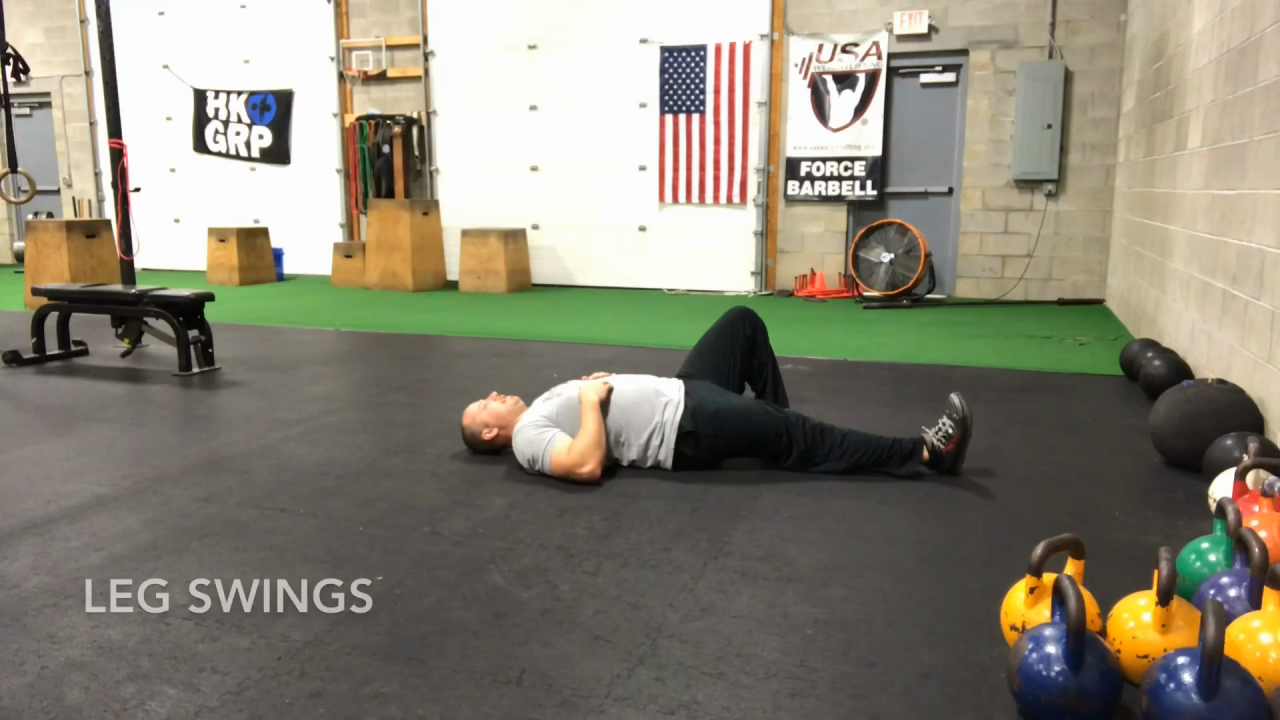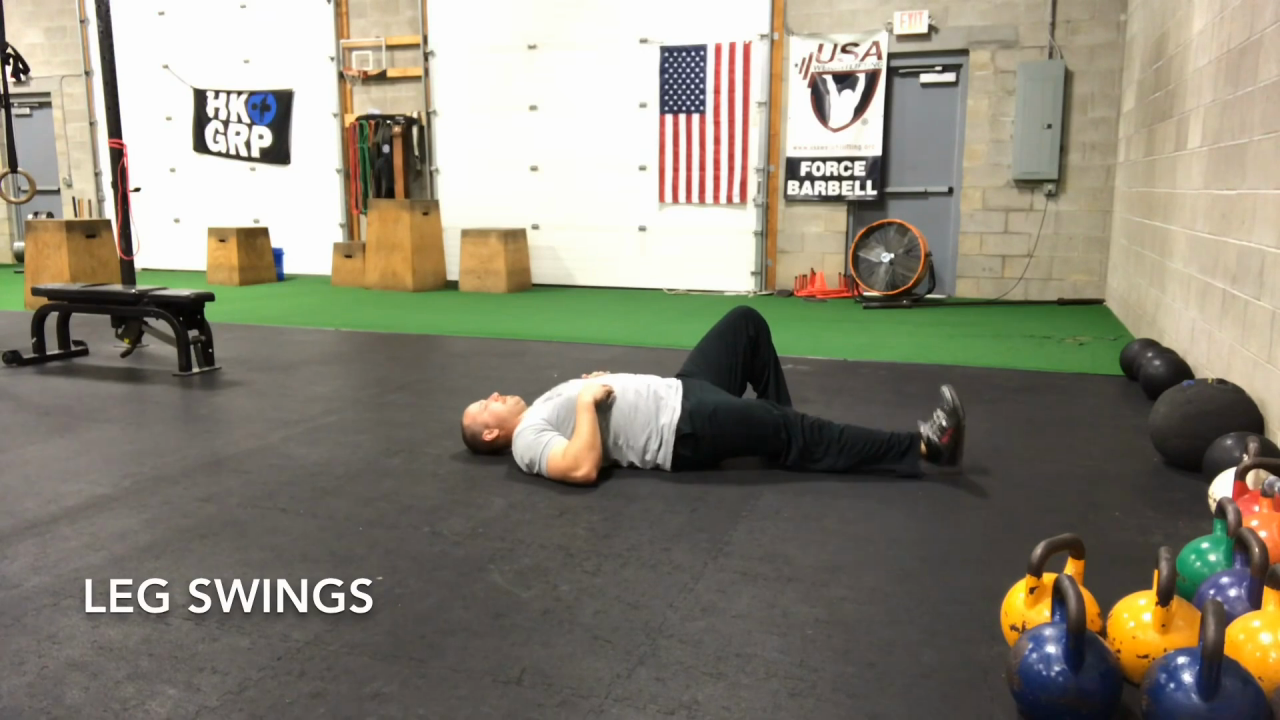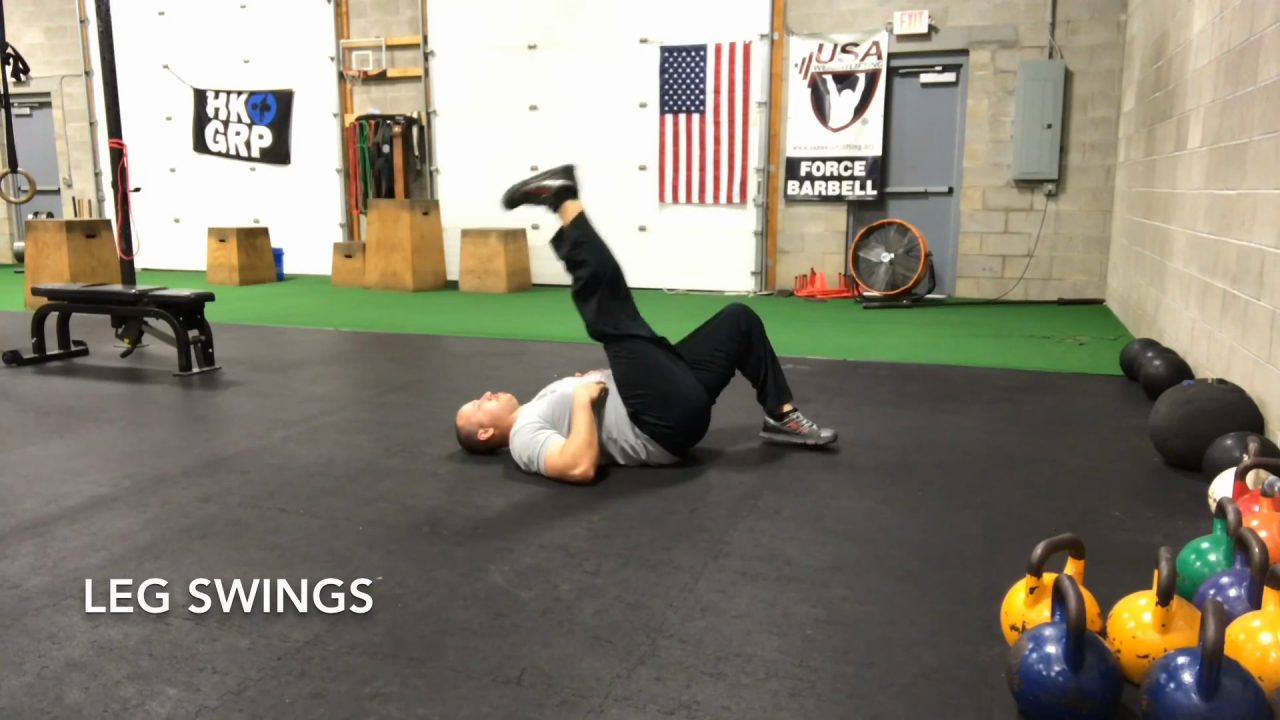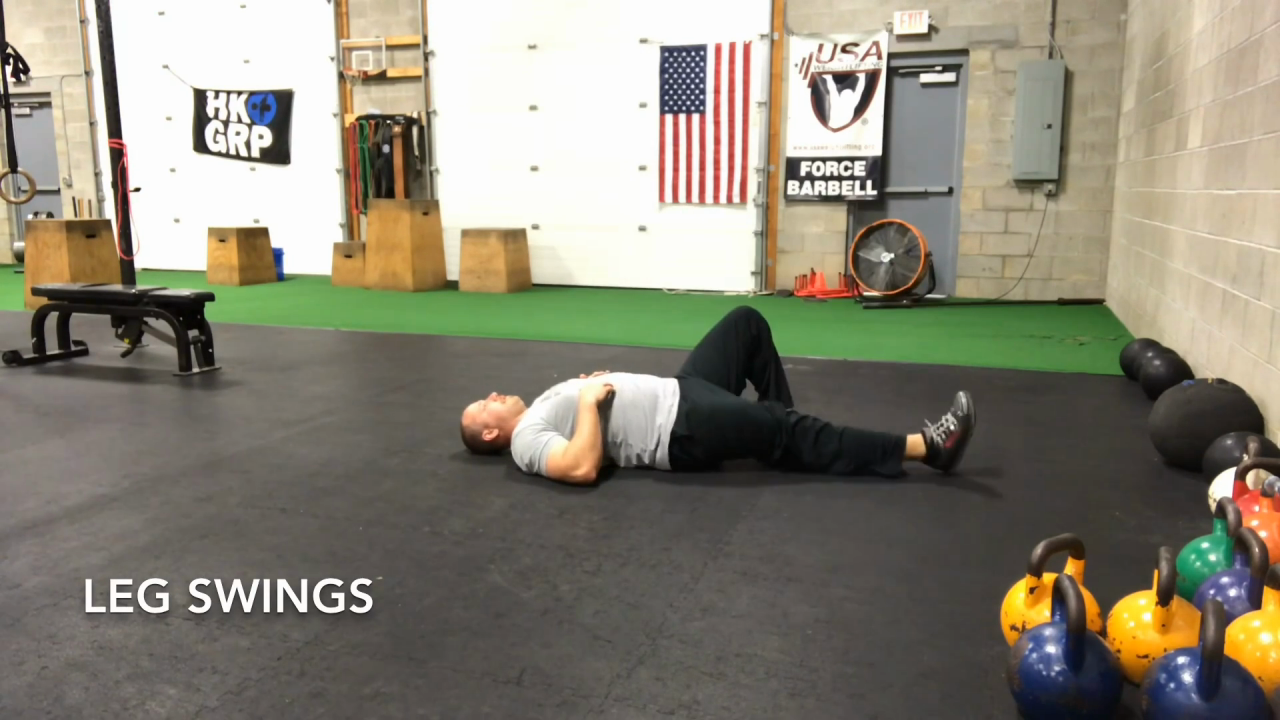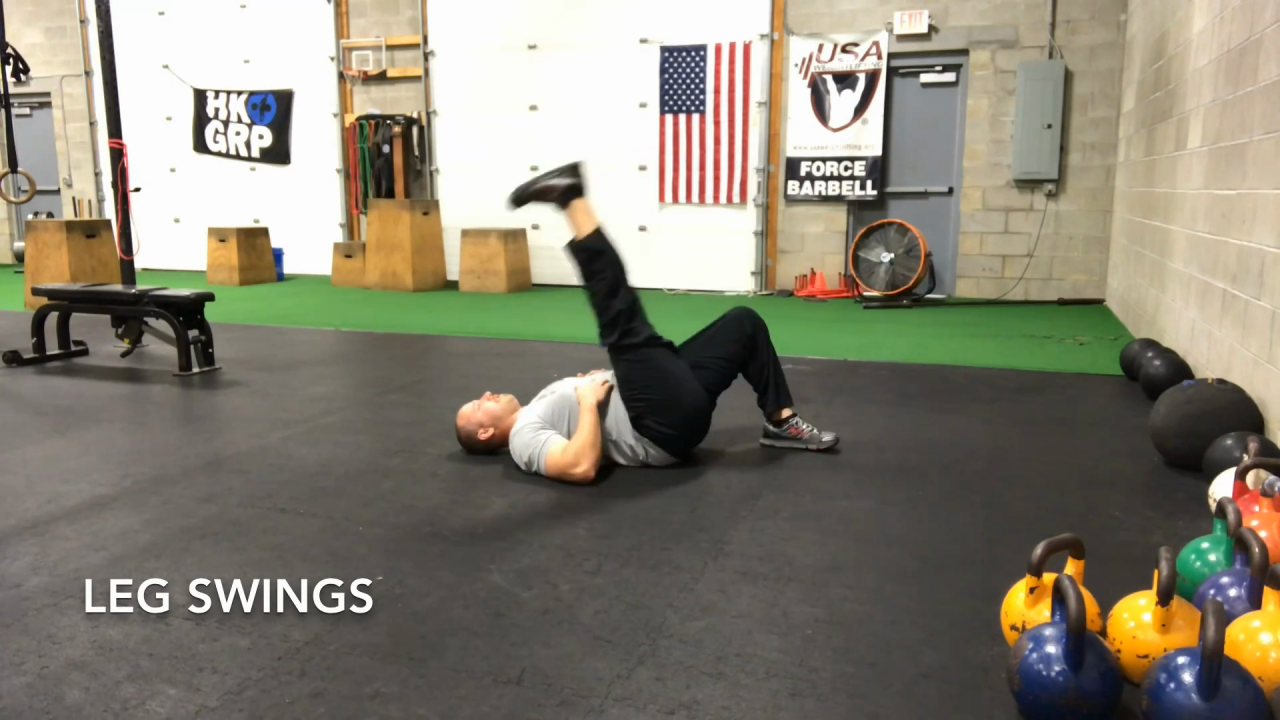
dt=1s
person 1, frame 1
left shoulder: (541, 408)
right shoulder: (528, 440)
right elbow: (588, 465)
left wrist: (592, 383)
right wrist: (591, 399)
left hip: (680, 392)
right hip: (686, 431)
left knee: (743, 323)
right knee: (795, 438)
left ankle: (775, 419)
right ankle: (925, 452)
person 1, frame 2
left shoulder: (543, 408)
right shoulder: (528, 440)
right elbow: (583, 469)
left wrist: (596, 381)
right wrist: (587, 400)
left hip: (681, 393)
right hip: (685, 432)
left knee: (746, 322)
right knee: (793, 435)
left ankle: (778, 413)
right ankle: (922, 447)
person 1, frame 3
left shoulder: (535, 410)
right shoulder: (524, 438)
right elbow: (581, 468)
left wrist: (589, 384)
right wrist: (583, 400)
left hip: (677, 400)
right hip: (669, 419)
left knee: (739, 320)
right knee: (610, 316)
left ankle: (782, 416)
person 1, frame 4
left shoulder: (544, 406)
right shoulder: (527, 440)
right elbow: (583, 467)
left wrist: (590, 387)
right wrist: (589, 401)
left hip: (678, 394)
right hip: (682, 434)
left knee: (746, 323)
right knee: (791, 433)
left ankle: (782, 417)
right ankle: (925, 446)
person 1, frame 5
left shoulder: (536, 411)
right shoulder: (524, 437)
right elbow: (583, 467)
left wrist: (597, 382)
right wrist: (588, 402)
left hip: (674, 405)
right hip: (668, 422)
left knee: (743, 323)
right knee: (623, 325)
left ankle: (782, 422)
